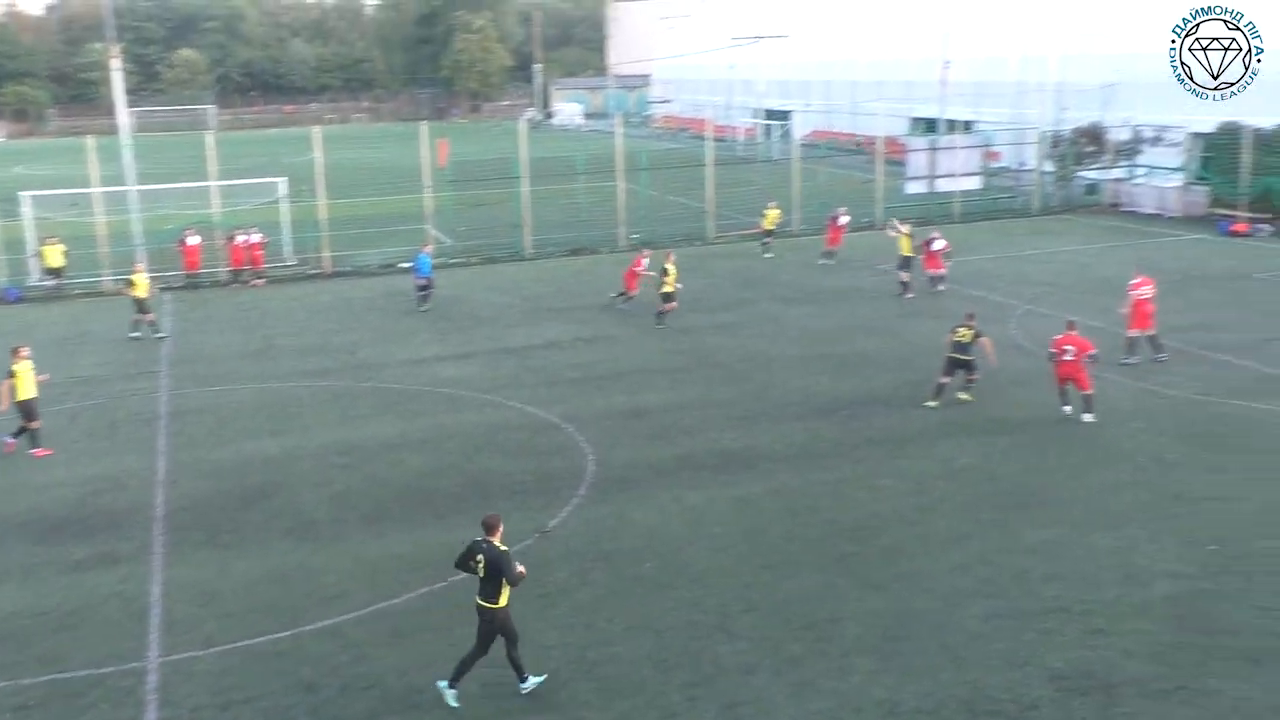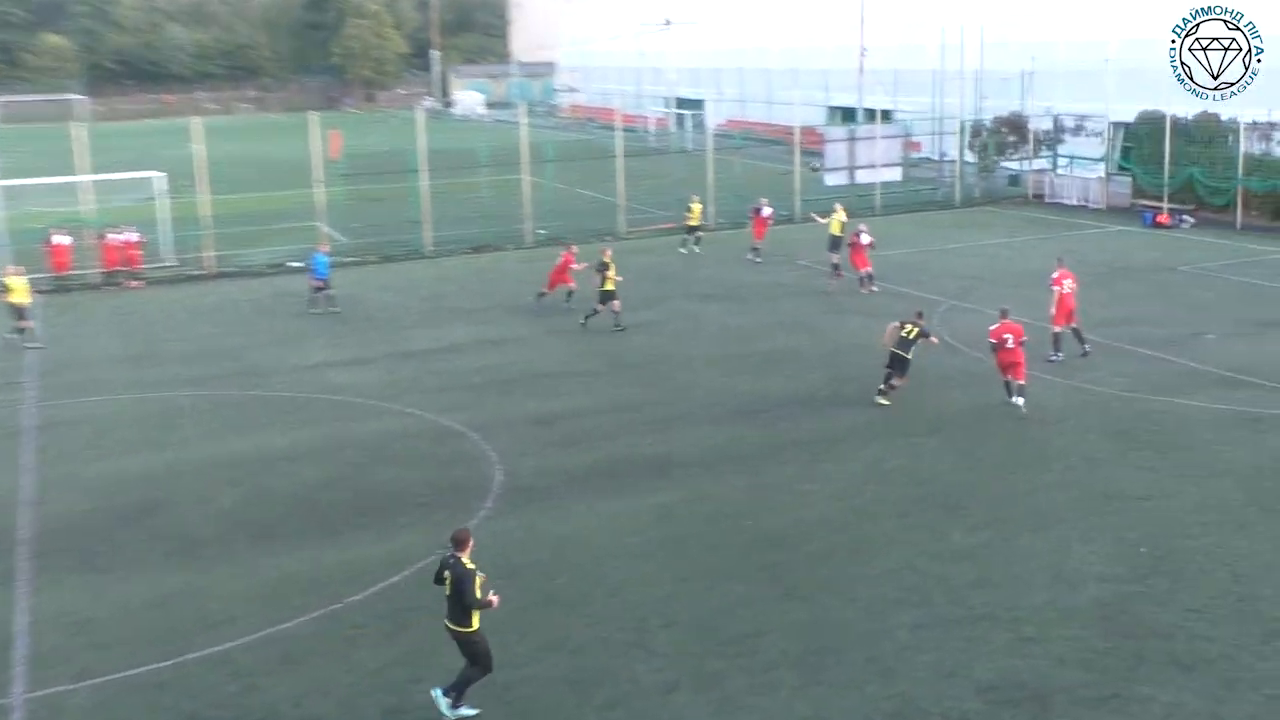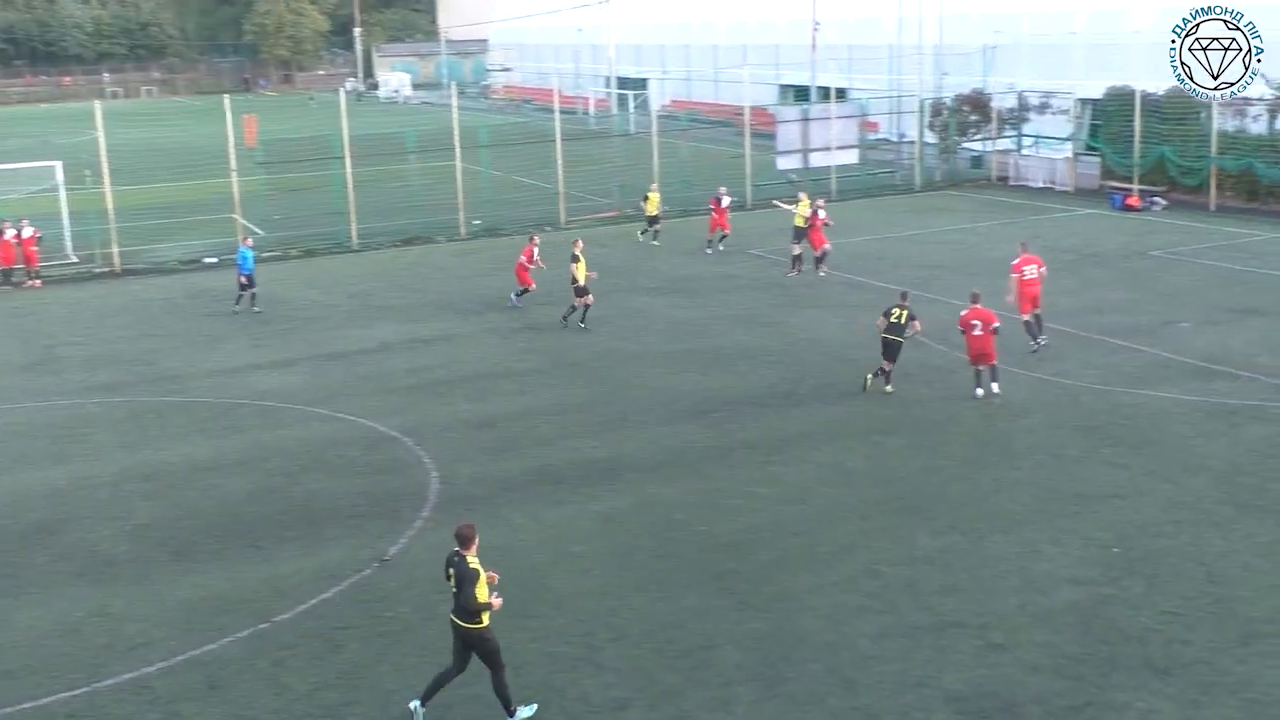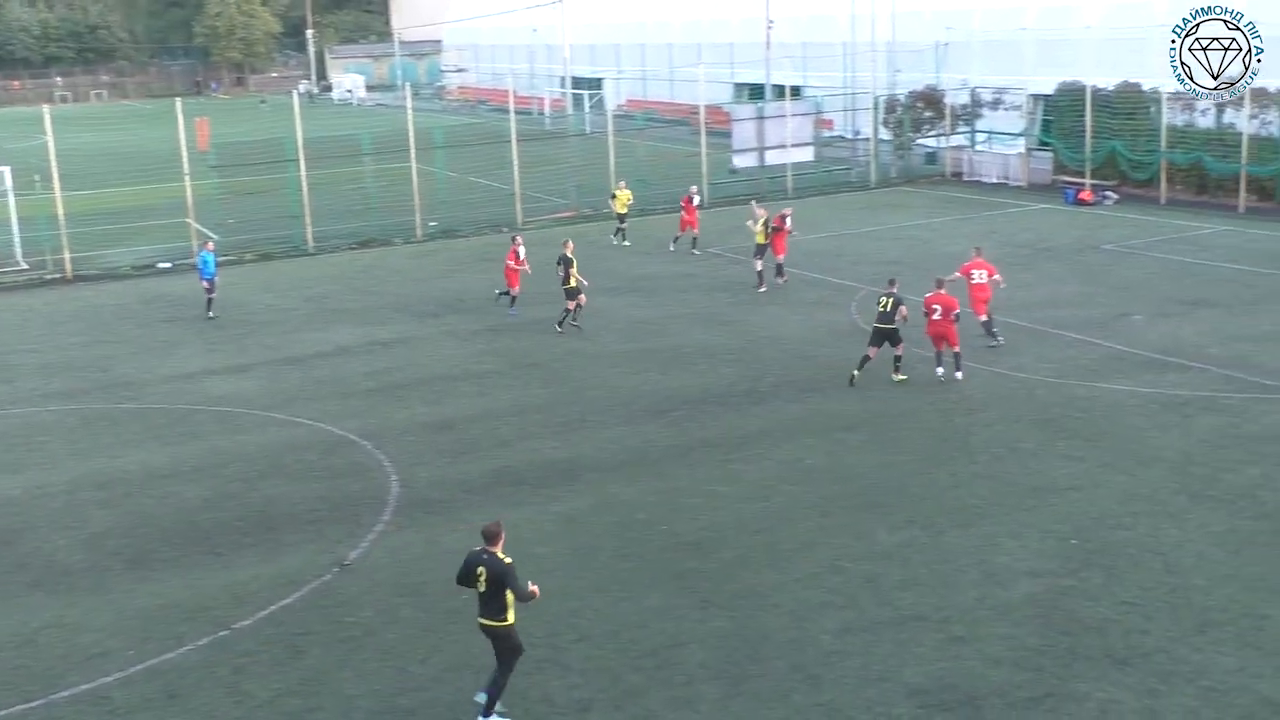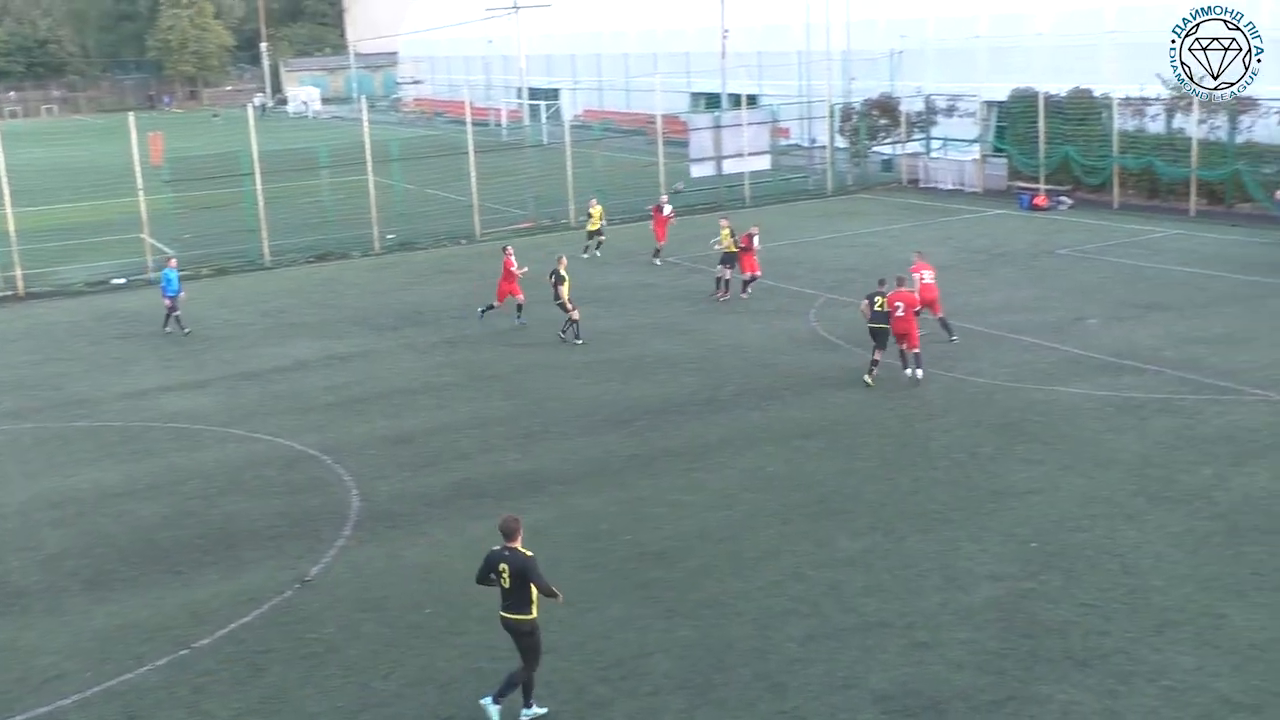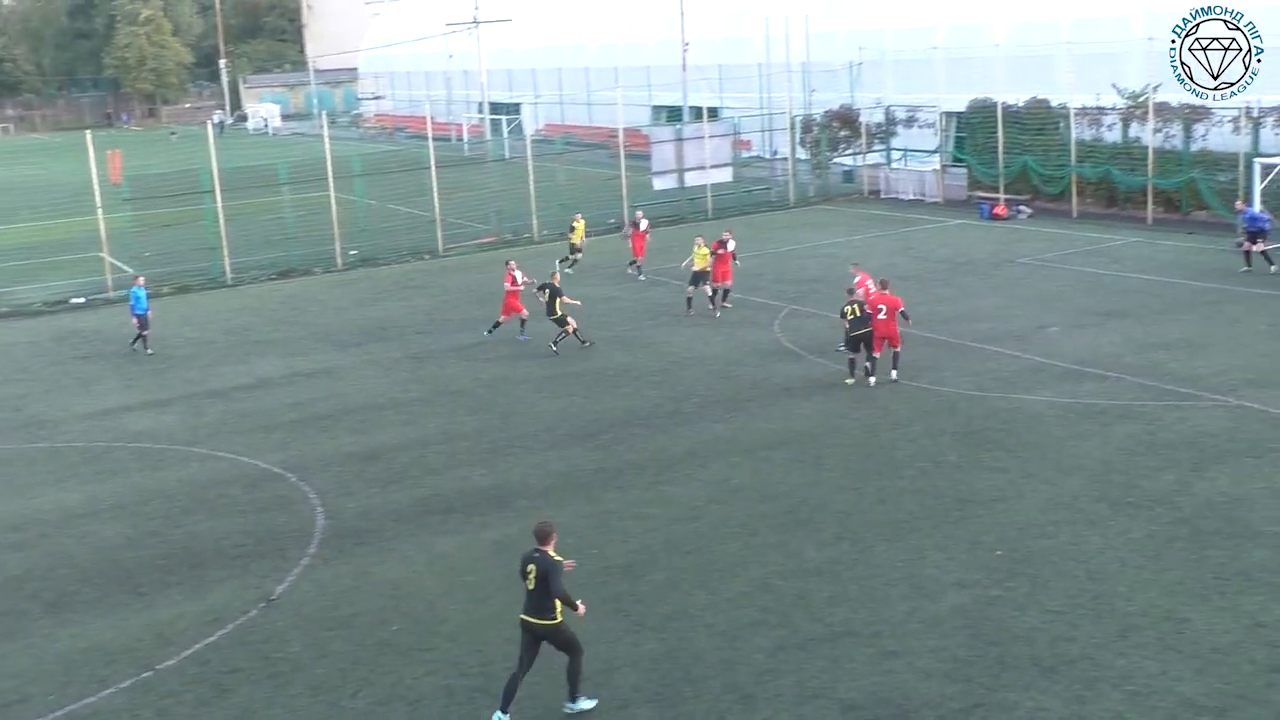
dt=0.2s
person 1, frame 1
left shoulder: (476, 544)
right shoulder: (501, 552)
left elbow: (459, 564)
right elbow: (512, 580)
right wrist: (520, 572)
left hip: (485, 603)
right hip: (494, 608)
left knee: (512, 639)
right knee: (480, 650)
left ankle: (524, 681)
right ankle: (450, 685)
person 1, frame 2
left shoulder: (448, 560)
right shoulder: (467, 570)
left elbow: (438, 580)
right elbow: (472, 603)
right wrist: (490, 602)
left hip: (453, 624)
right hip: (466, 629)
left knee: (474, 664)
right knee: (484, 667)
right ankle: (444, 693)
person 1, frame 3
left shoulder: (453, 556)
right shoulder: (470, 570)
right elbow: (467, 604)
left wrist: (483, 578)
right wrist: (490, 604)
left hip: (458, 623)
right hip: (475, 628)
left knee: (457, 667)
right knee: (497, 668)
left ankle: (421, 703)
person 1, frame 4
left shoulder: (474, 556)
right shoulder: (505, 565)
left elbow: (461, 580)
right elbow: (521, 595)
right wrist: (532, 591)
left hip: (485, 620)
right hip: (501, 624)
left knee: (515, 651)
right knee: (506, 668)
left ankle: (488, 695)
person 1, frame 5
left shoulder: (494, 555)
right shoulder: (526, 559)
left elbow: (480, 579)
right elbow: (542, 587)
right wrist: (556, 595)
left hip: (506, 617)
right hip: (524, 620)
left knee: (532, 660)
right knee: (529, 665)
right ankle: (494, 701)
person 1, frame 6
left shoulder: (528, 557)
right shoulder: (553, 562)
right elbow: (558, 592)
right wrist: (575, 607)
left hip: (527, 621)
right hip: (549, 623)
left knee: (522, 668)
right knee: (576, 652)
right ankle: (574, 701)
